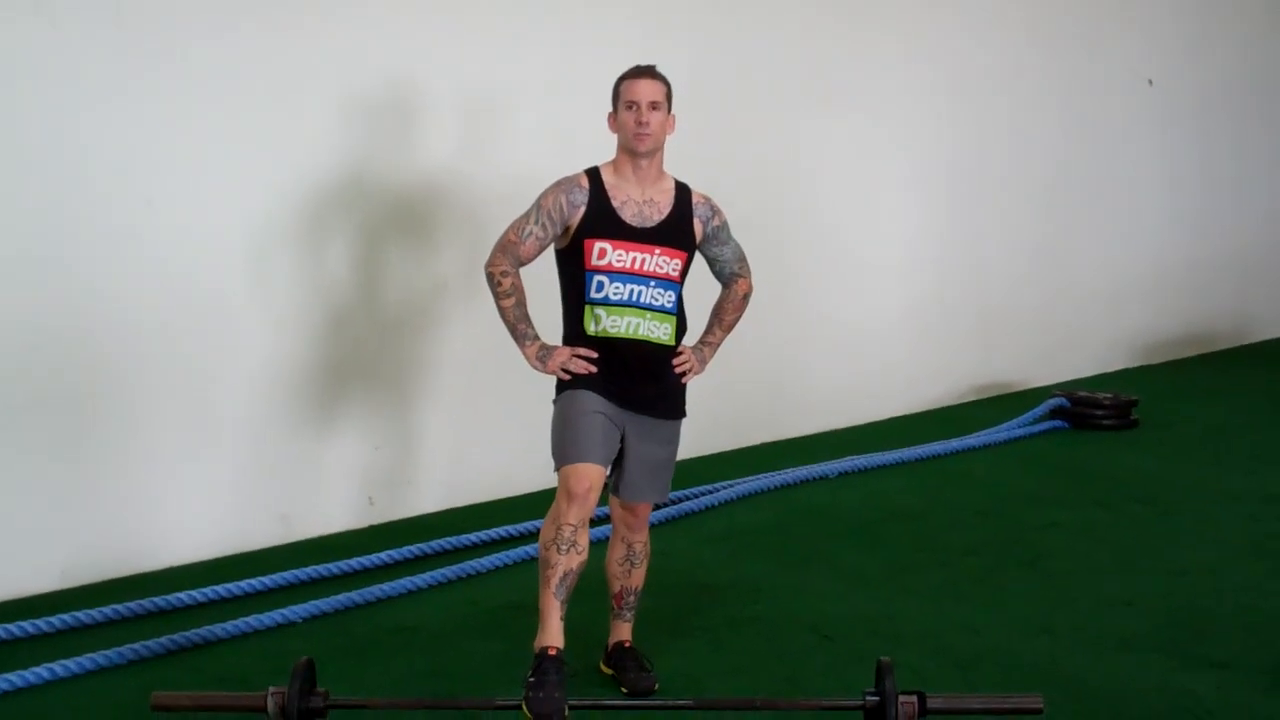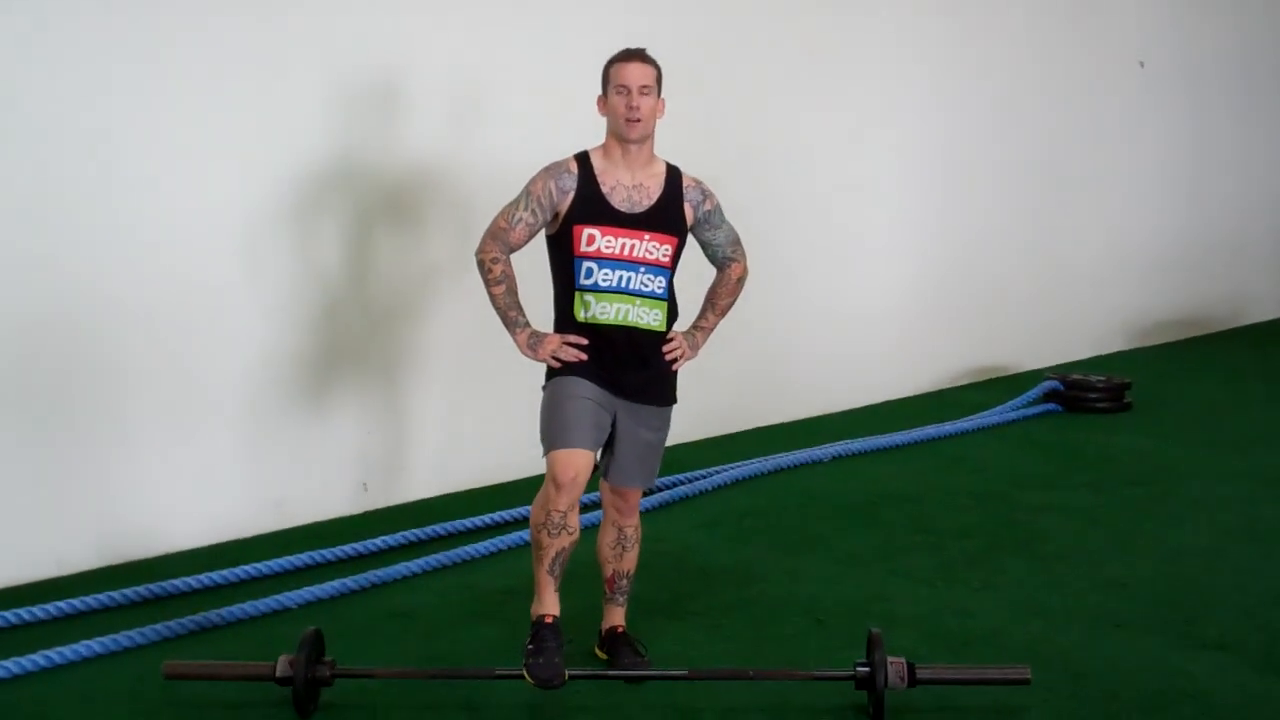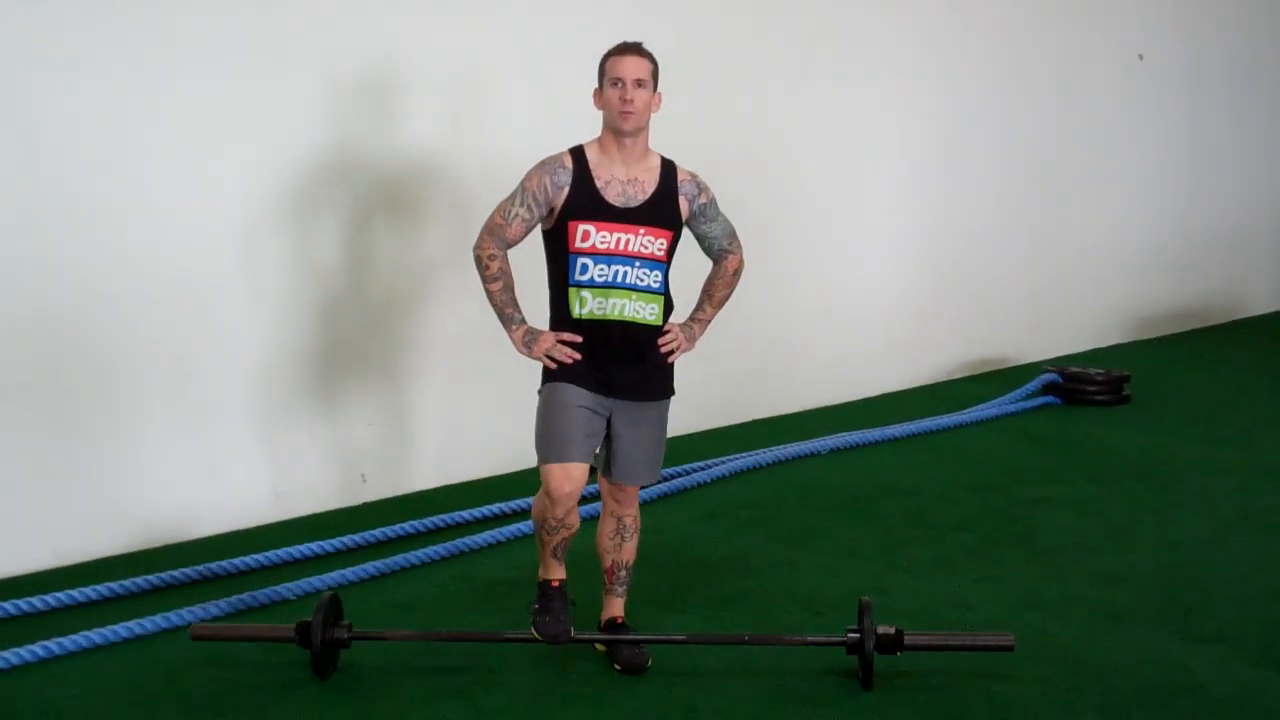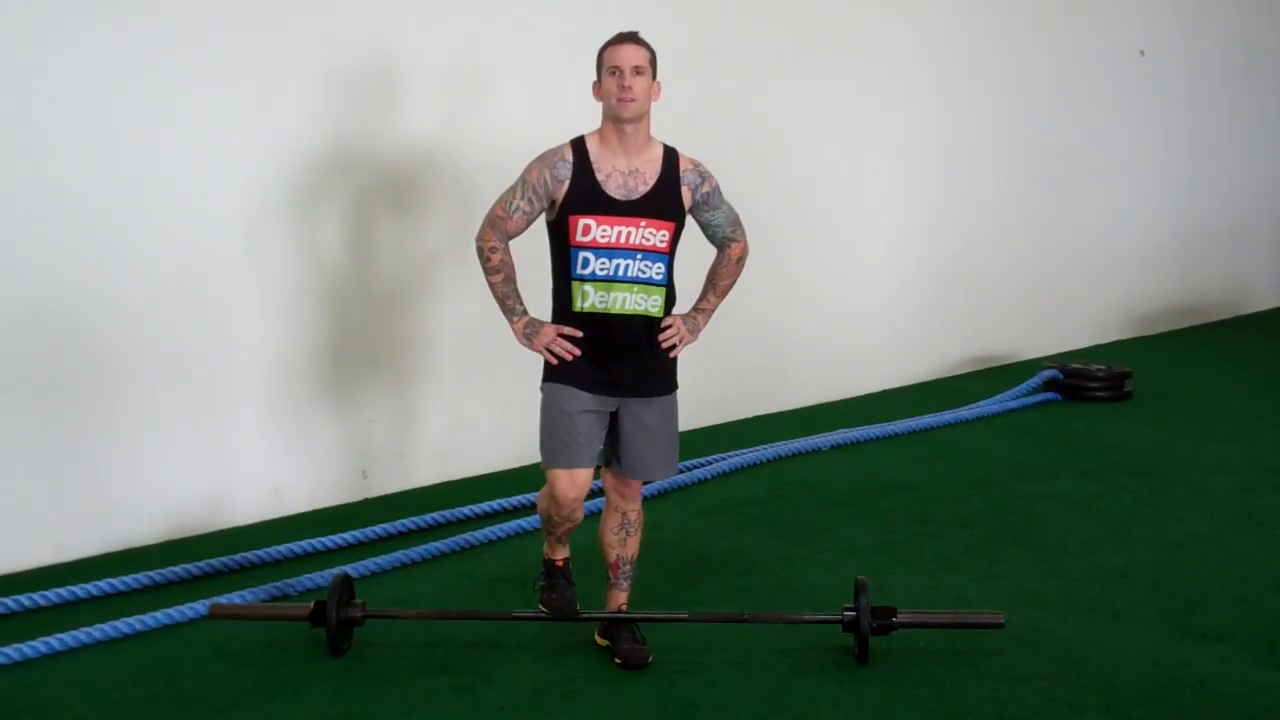
dt=0.4s
person 1, frame 1
left shoulder: (698, 209)
right shoulder: (575, 194)
left elbow: (739, 280)
right elbow: (501, 261)
left wrist: (706, 348)
right wrist: (533, 347)
left hip: (659, 392)
right hip: (589, 382)
left knee: (634, 516)
right knee: (579, 492)
left ankle: (621, 642)
right ankle: (548, 649)
person 1, frame 2
left shoulder: (690, 193)
right shoulder: (563, 179)
left elbow: (734, 263)
right elbow: (492, 248)
left wrist: (698, 335)
right wrist: (524, 334)
left hip: (649, 377)
right hip: (579, 367)
left knee: (624, 501)
right knee: (566, 478)
left ankle: (615, 627)
right ankle: (545, 616)
person 1, frame 3
left shoulder: (684, 187)
right shoulder: (558, 174)
left elbow: (730, 256)
right elbow: (489, 245)
left wrist: (695, 327)
right wrist: (519, 331)
left hip: (646, 373)
right hip: (575, 368)
left knee: (623, 495)
right knee: (562, 488)
left ankle: (614, 619)
right ankle: (551, 580)
person 1, frame 4
left shoulder: (688, 175)
right shoulder: (559, 166)
left elbow: (734, 243)
right elbow: (491, 237)
left wrist: (698, 317)
right wrist: (521, 323)
left hip: (649, 368)
right hip: (577, 365)
left knee: (627, 490)
right knee: (568, 490)
left ankle: (617, 615)
right ankle: (556, 560)
